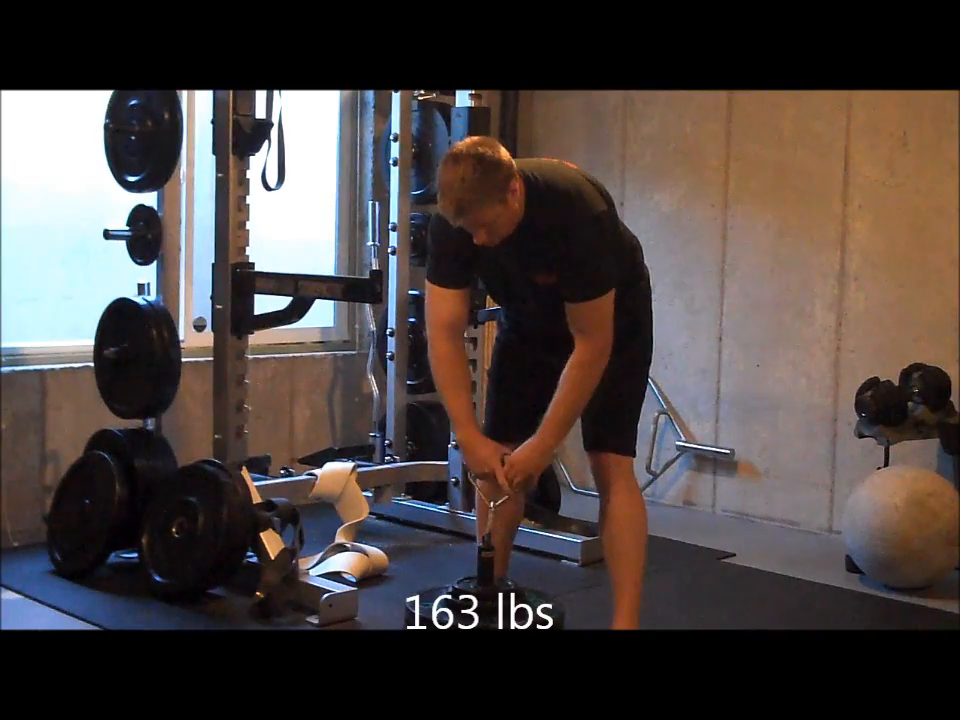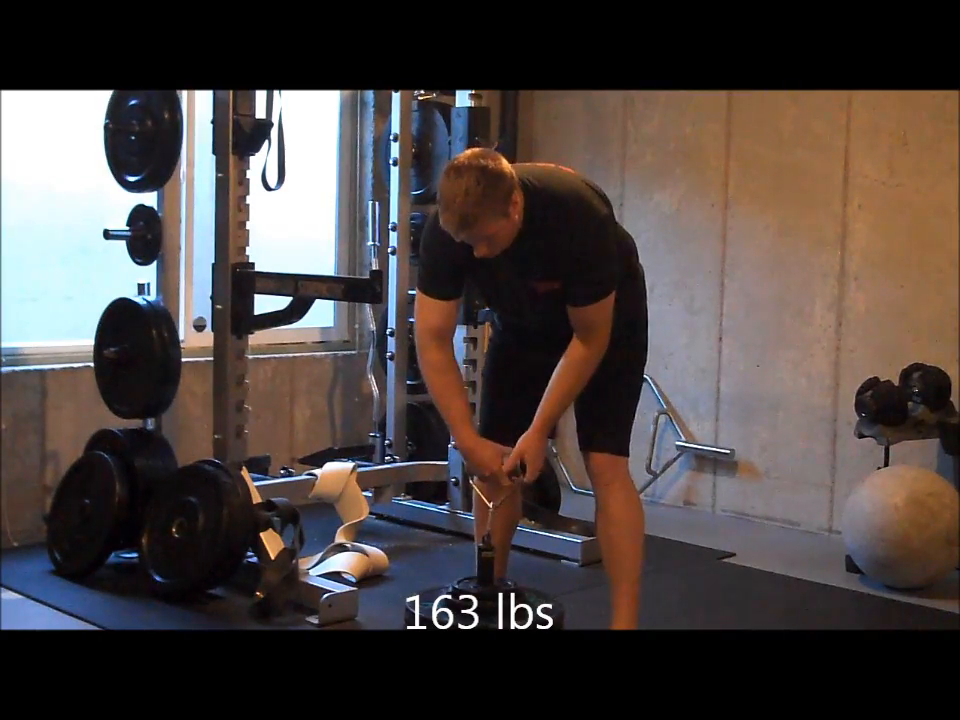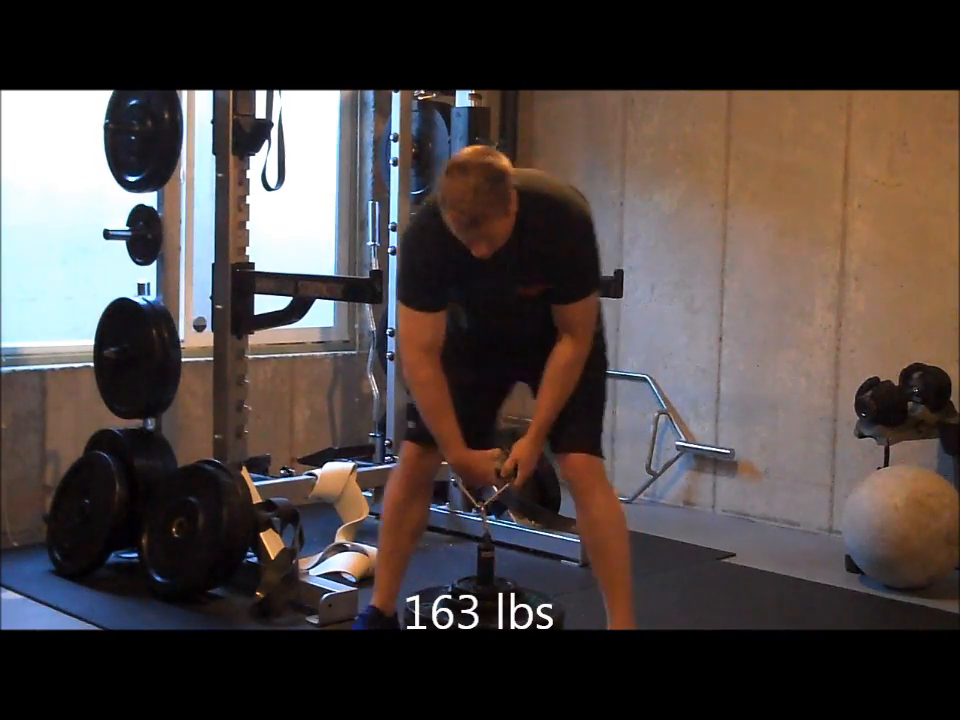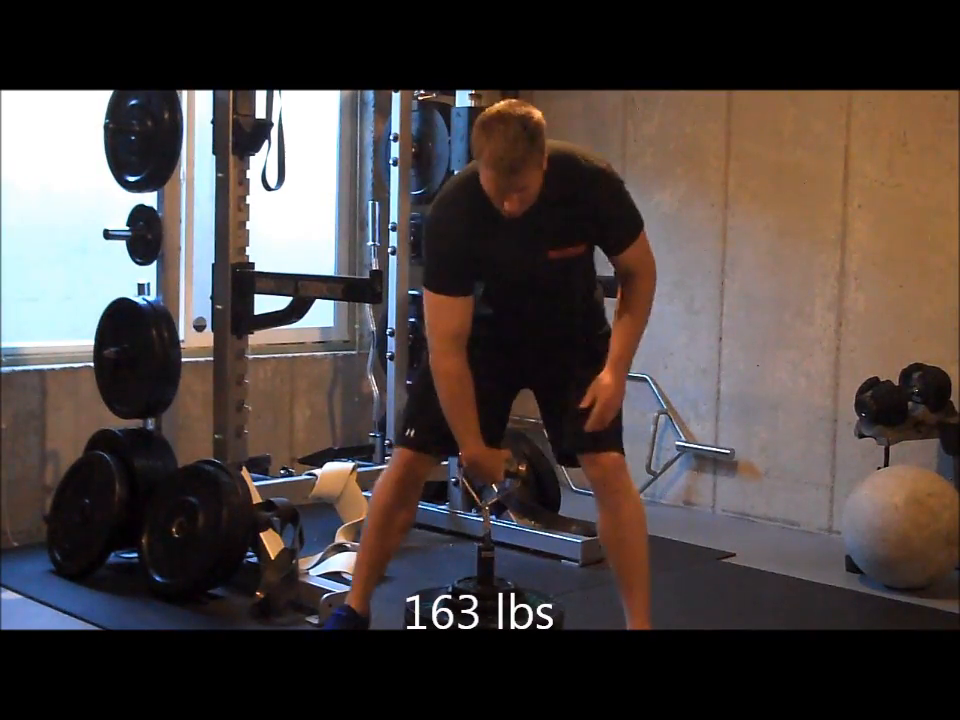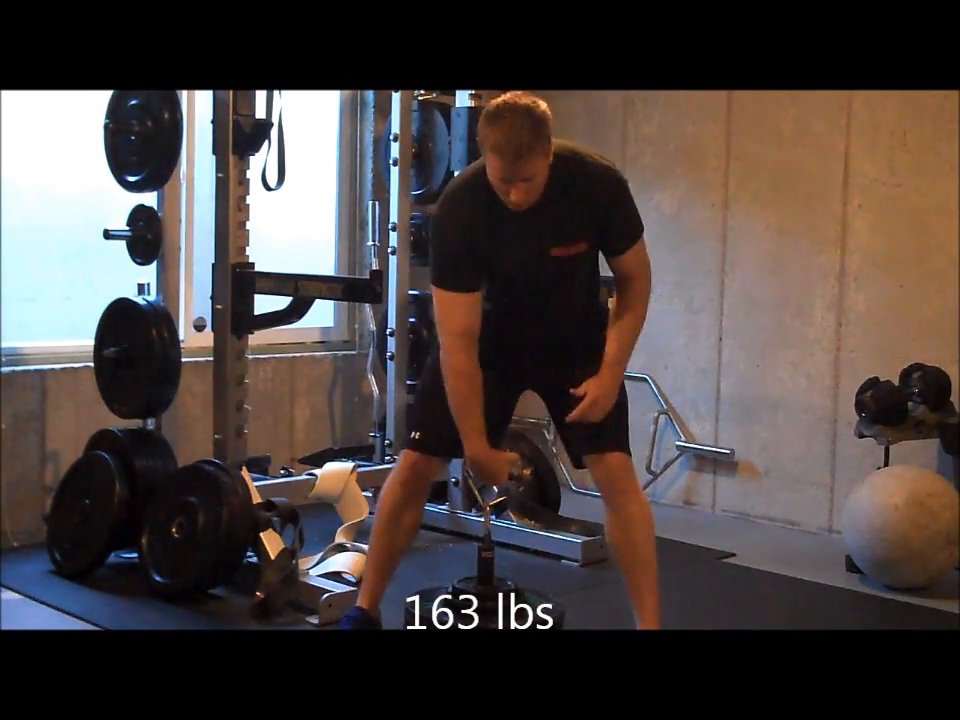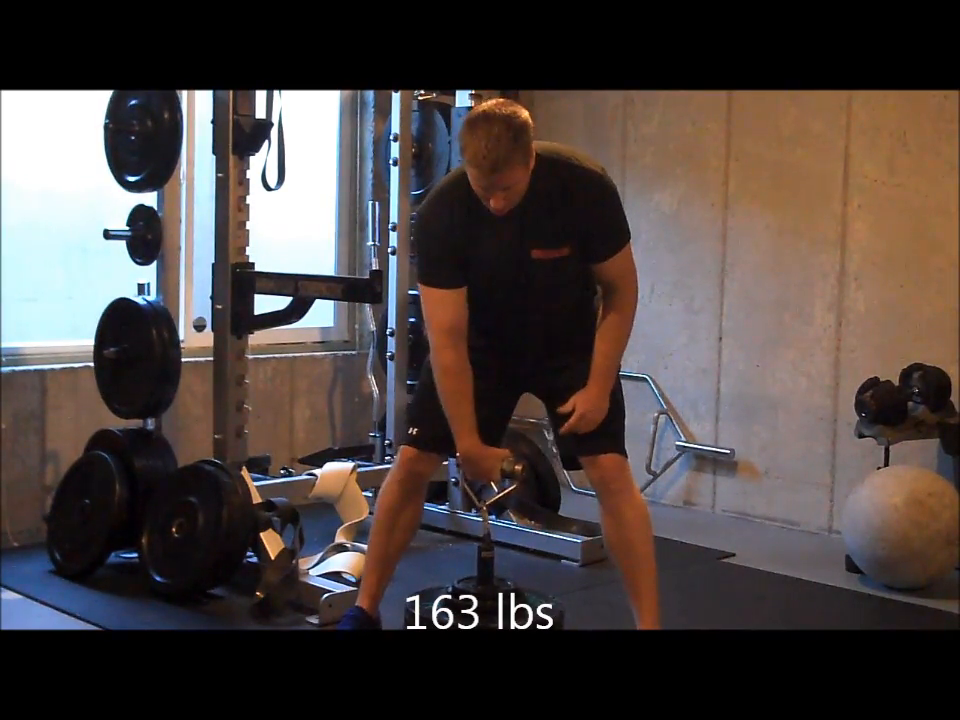
dt=0.7s
person 1, frame 1
left shoulder: (579, 212)
right shoulder: (452, 221)
left elbow: (591, 345)
right elbow: (444, 333)
left wrist: (544, 443)
right wrist: (468, 436)
left hip: (609, 321)
right hip: (527, 323)
left knee: (611, 466)
right knee: (496, 461)
left ankle: (626, 622)
person 1, frame 2
left shoulder: (579, 216)
right shoulder: (445, 229)
left elbow: (590, 338)
right elbow: (432, 340)
left wrist: (539, 430)
right wrist: (468, 440)
left hip: (604, 320)
right hip: (521, 323)
left knee: (605, 464)
right knee: (493, 459)
left ankle: (625, 621)
person 1, frame 3
left shoulder: (562, 218)
right shoulder: (426, 233)
left elbow: (575, 336)
right elbow: (420, 353)
left wrist: (534, 436)
right wrist: (457, 452)
left hip: (559, 334)
right hip: (473, 335)
left knee: (582, 468)
right knee: (415, 457)
left ankle: (623, 624)
right ankle: (380, 612)
person 1, frame 4
left shoulder: (591, 183)
right shoulder: (451, 214)
left elbow: (639, 271)
right elbow: (447, 345)
left wrist: (617, 365)
right wrist: (472, 448)
left hip: (571, 337)
right hip: (484, 334)
left knee: (608, 469)
right knee: (408, 463)
left ankle: (639, 625)
right ankle: (354, 610)
person 1, frame 5
left shoulder: (597, 184)
right shoulder: (458, 210)
left elbow: (635, 278)
right elbow: (459, 341)
left wrist: (611, 371)
right wrist: (477, 448)
left hip: (575, 340)
right hip: (489, 338)
left knee: (615, 471)
right knee: (415, 465)
left ankle: (650, 625)
right ankle: (365, 610)
person 1, frame 6
left shoulder: (585, 187)
right shoulder: (440, 214)
left elbow: (620, 290)
right elbow: (447, 339)
left wrist: (598, 385)
right wrist: (468, 443)
left hip: (570, 343)
right hip: (482, 343)
left knee: (610, 472)
right knee: (411, 463)
left ankle: (649, 623)
right ankle: (363, 611)
